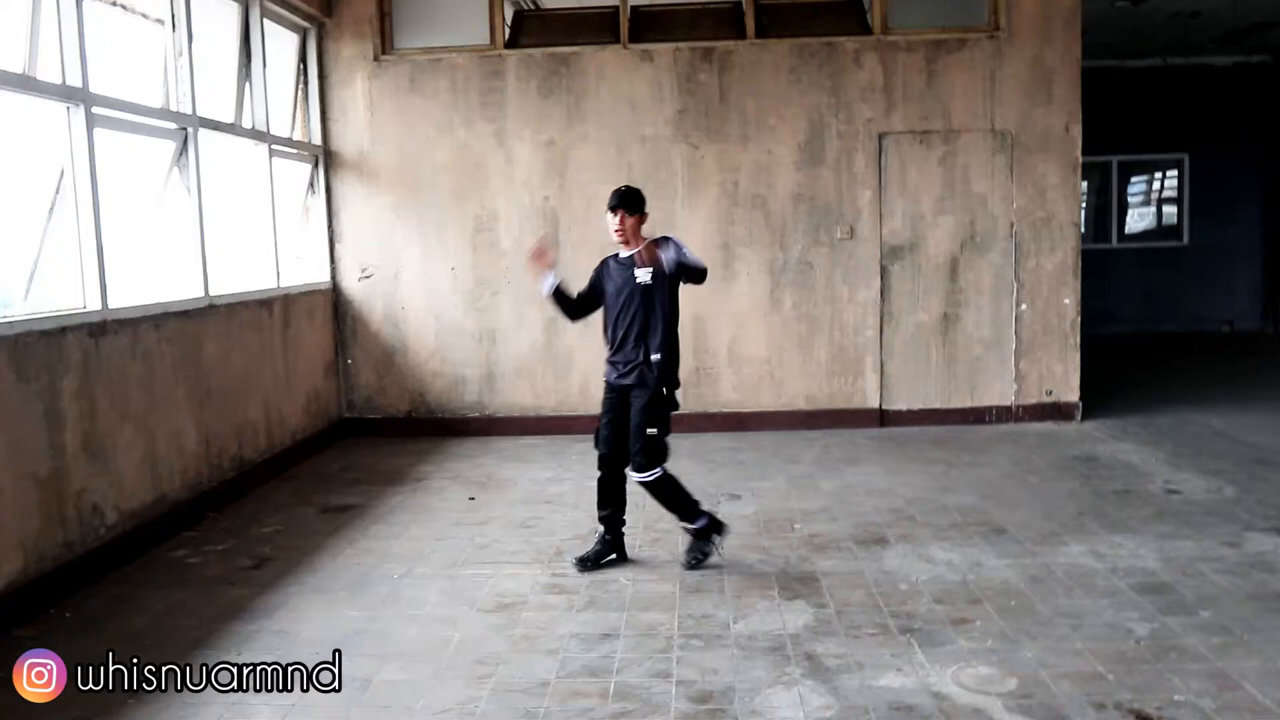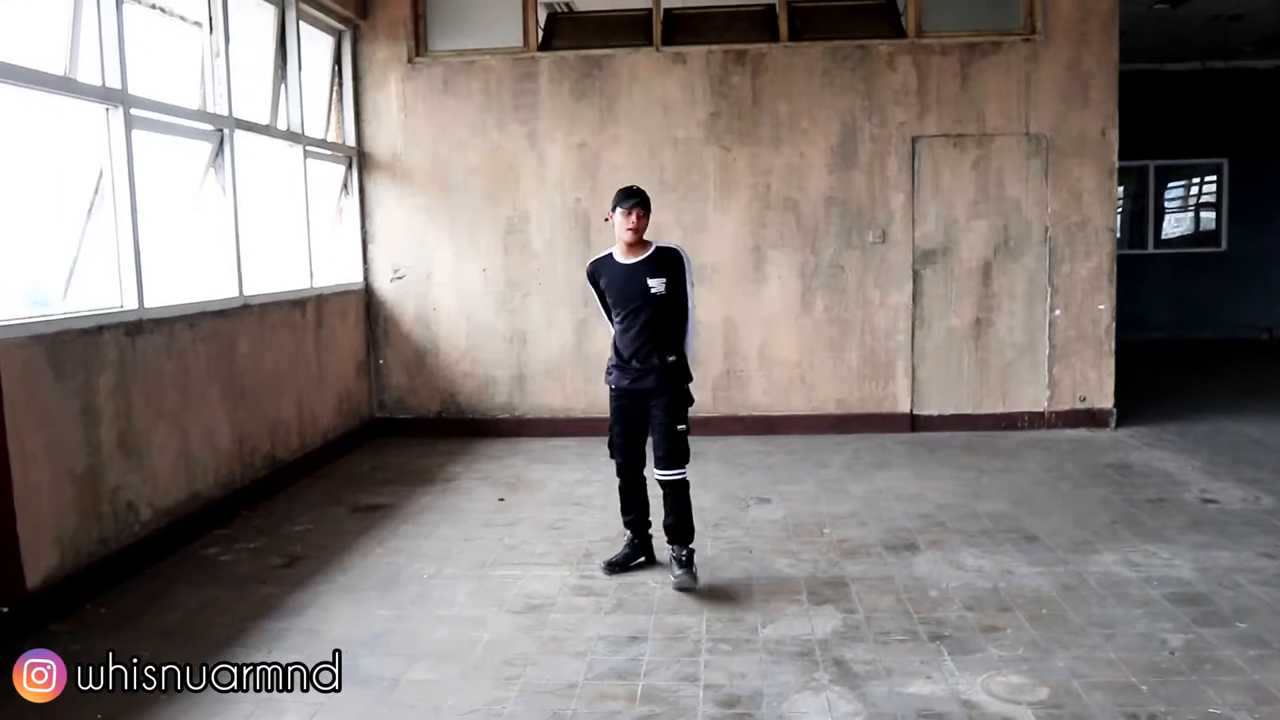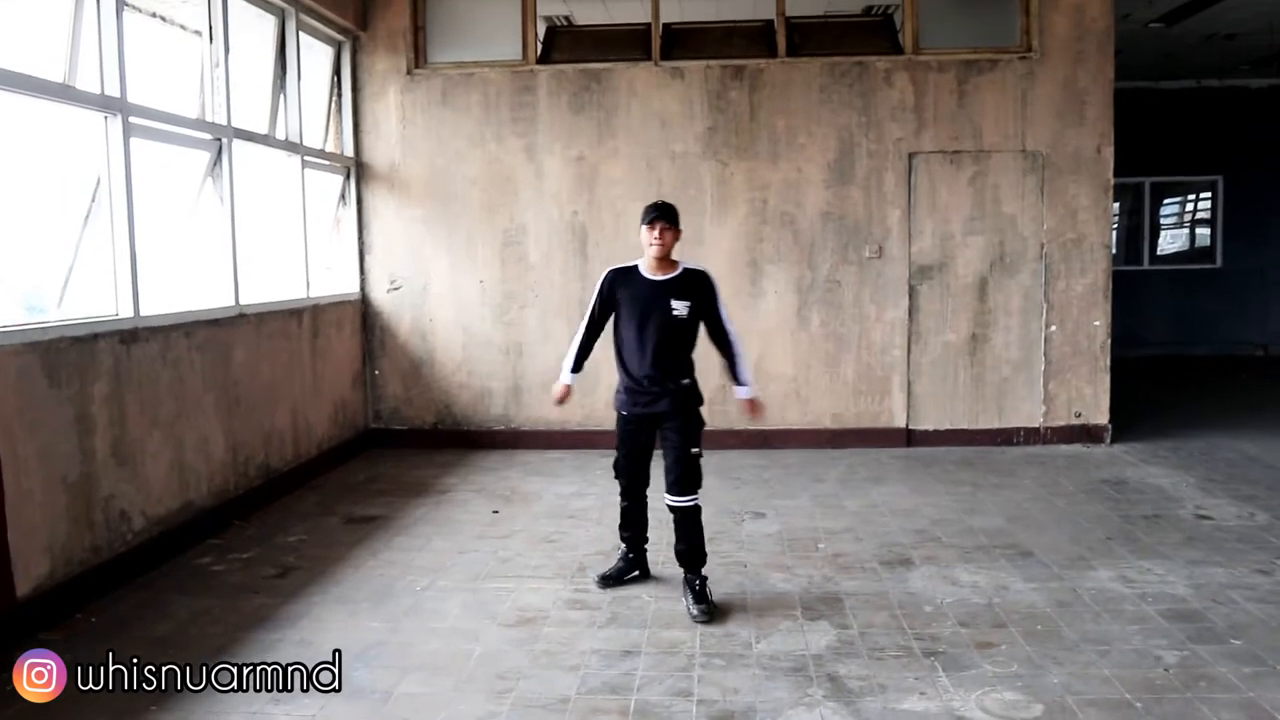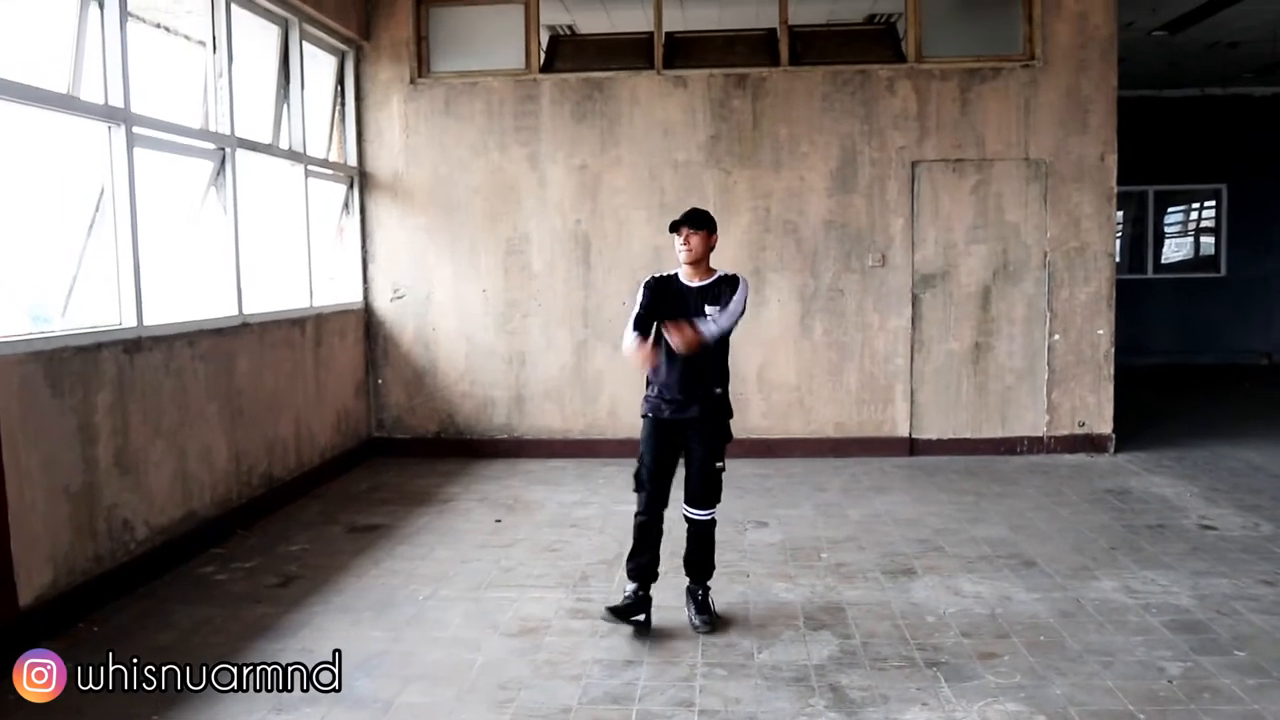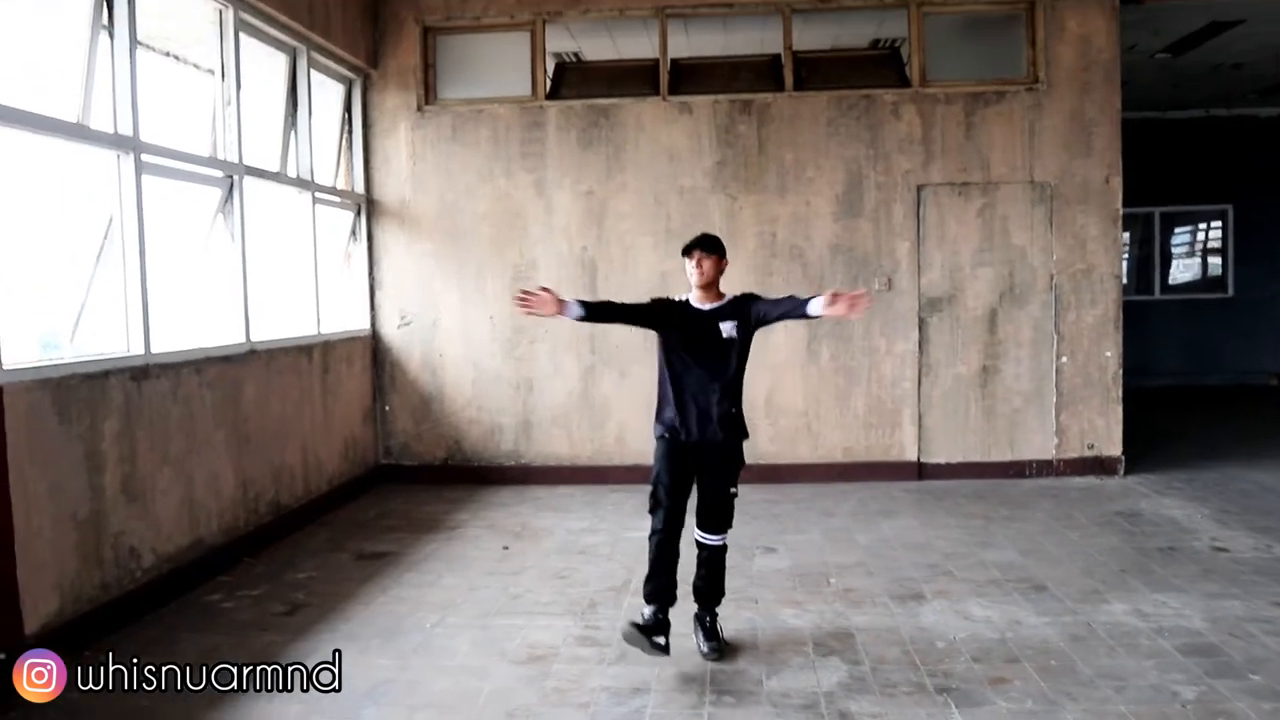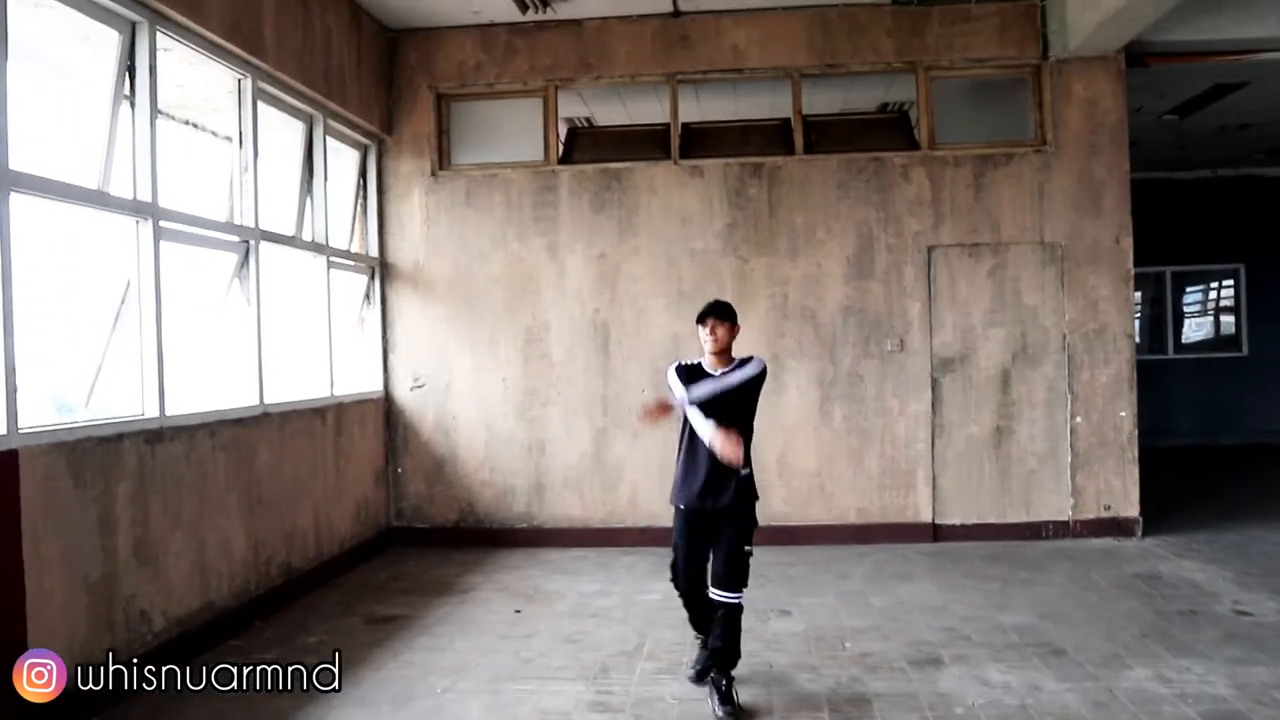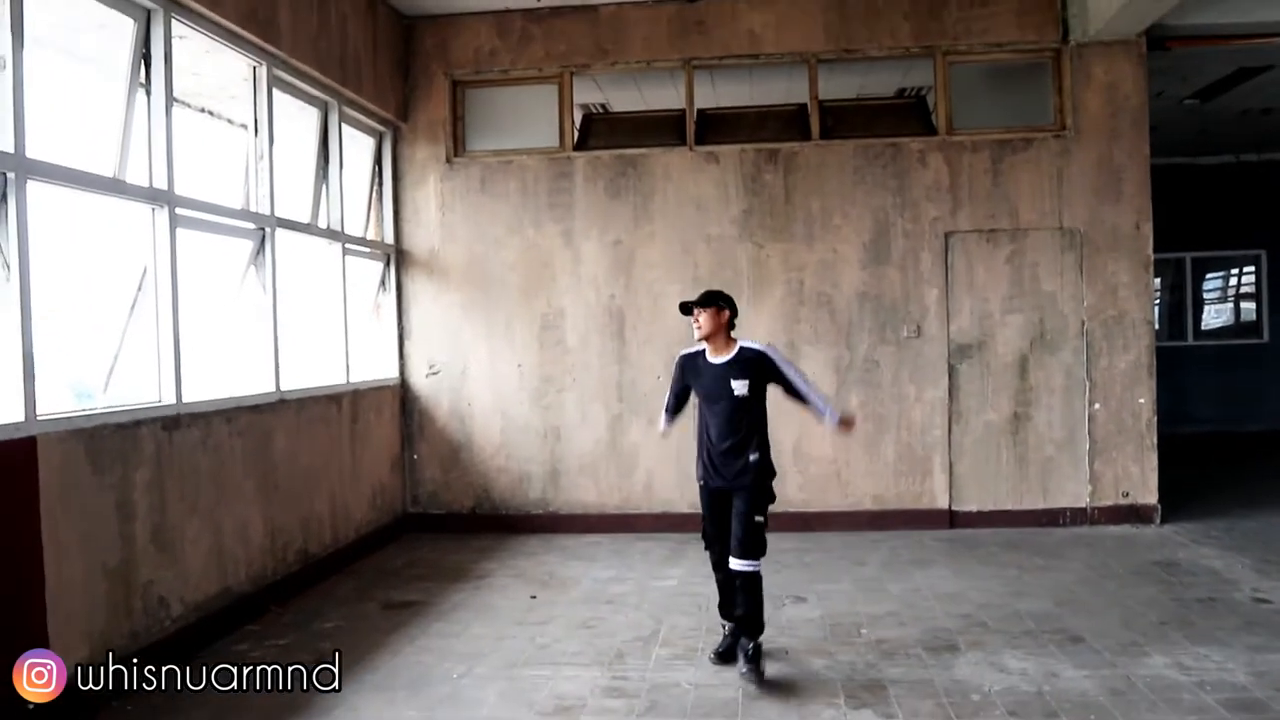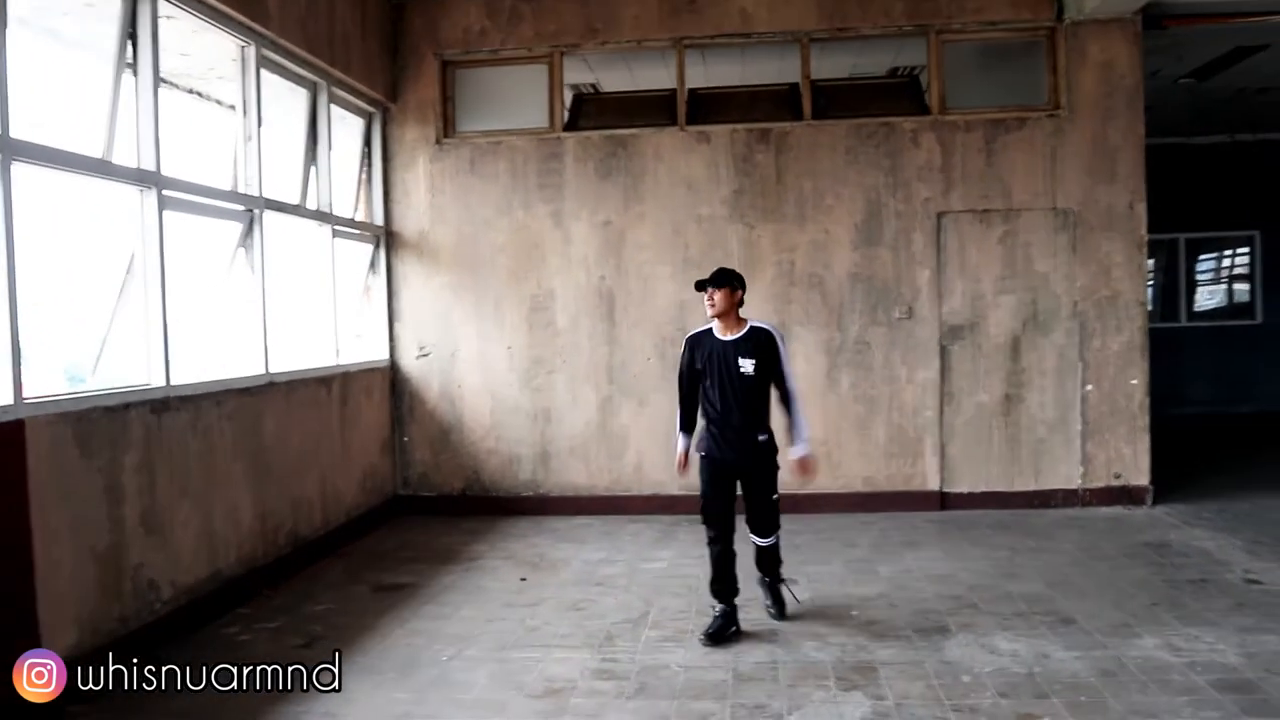
dt=0.4s
person 1, frame 1
left shoulder: (665, 250)
right shoulder: (607, 268)
left elbow: (697, 269)
right elbow: (578, 310)
left wrist: (660, 257)
right wrist: (548, 275)
left hip: (653, 376)
right hip: (618, 377)
left knee: (643, 466)
right knee: (609, 460)
left ankle: (703, 524)
right ankle: (611, 538)
person 1, frame 2
left shoulder: (672, 259)
right shoulder: (598, 270)
left elbow: (685, 317)
left wrist: (673, 361)
left hip: (666, 376)
right hip: (623, 379)
left knee: (670, 467)
right knee: (626, 466)
left ankle: (680, 550)
right ankle: (638, 541)
person 1, frame 3
left shoulder: (698, 282)
right shoulder: (617, 280)
left elbow: (722, 335)
right elbow: (592, 328)
left wrist: (743, 387)
right wrist: (568, 376)
left hip: (678, 401)
right hip: (632, 400)
left knee: (682, 493)
right knee: (630, 486)
left ankle: (694, 577)
right ankle: (633, 557)
person 1, frame 4
left shoulder: (732, 286)
right shoulder: (656, 287)
left elbow: (725, 319)
right elbow: (635, 325)
left wrist: (697, 332)
right wrist: (635, 344)
left hip: (708, 412)
right hip: (660, 408)
left knee: (701, 506)
right knee: (648, 501)
left ankle: (698, 590)
right ankle: (638, 592)
person 1, frame 5
left shoulder: (742, 309)
right shoulder: (669, 311)
left elbow: (776, 309)
right elbow: (628, 313)
left wrist: (819, 305)
right wrist: (569, 308)
left hip: (722, 436)
right hip: (674, 432)
left knee: (714, 530)
right knee: (664, 522)
left ankle: (707, 615)
right ankle: (656, 615)
person 1, frame 6
left shoulder: (752, 369)
right shoulder: (681, 371)
left elbow: (718, 387)
right elbow: (689, 402)
left wrist: (672, 404)
right wrist: (714, 432)
left hip: (734, 495)
right hip: (690, 494)
left knee: (727, 588)
right knee: (686, 580)
left ankle: (721, 675)
right ankle: (707, 642)
person 1, frame 7
left shoulder: (757, 357)
right shoulder: (688, 364)
left elbow: (799, 387)
right elbow: (678, 396)
left wrist: (833, 415)
right wrist: (666, 420)
left hip: (749, 475)
right hip: (710, 476)
left knee: (744, 557)
right knee: (719, 557)
left ankle: (750, 643)
right ankle: (733, 629)
person 1, frame 8
left shoulder: (763, 338)
right shoulder: (695, 343)
left elbow: (787, 392)
right elbow: (687, 395)
left wrist: (800, 446)
right wrist: (683, 441)
left hip: (757, 449)
right hip: (713, 453)
left knee: (763, 528)
right knee: (718, 533)
left ankle: (771, 582)
right ankle: (726, 610)
